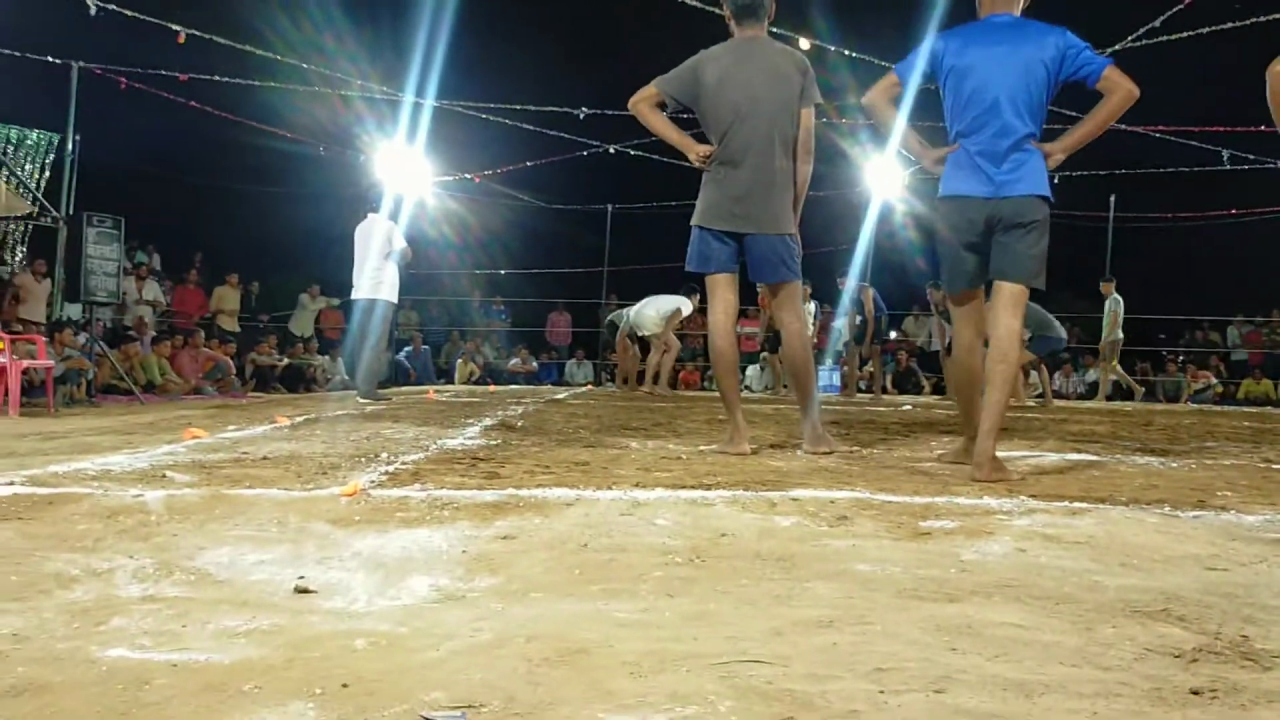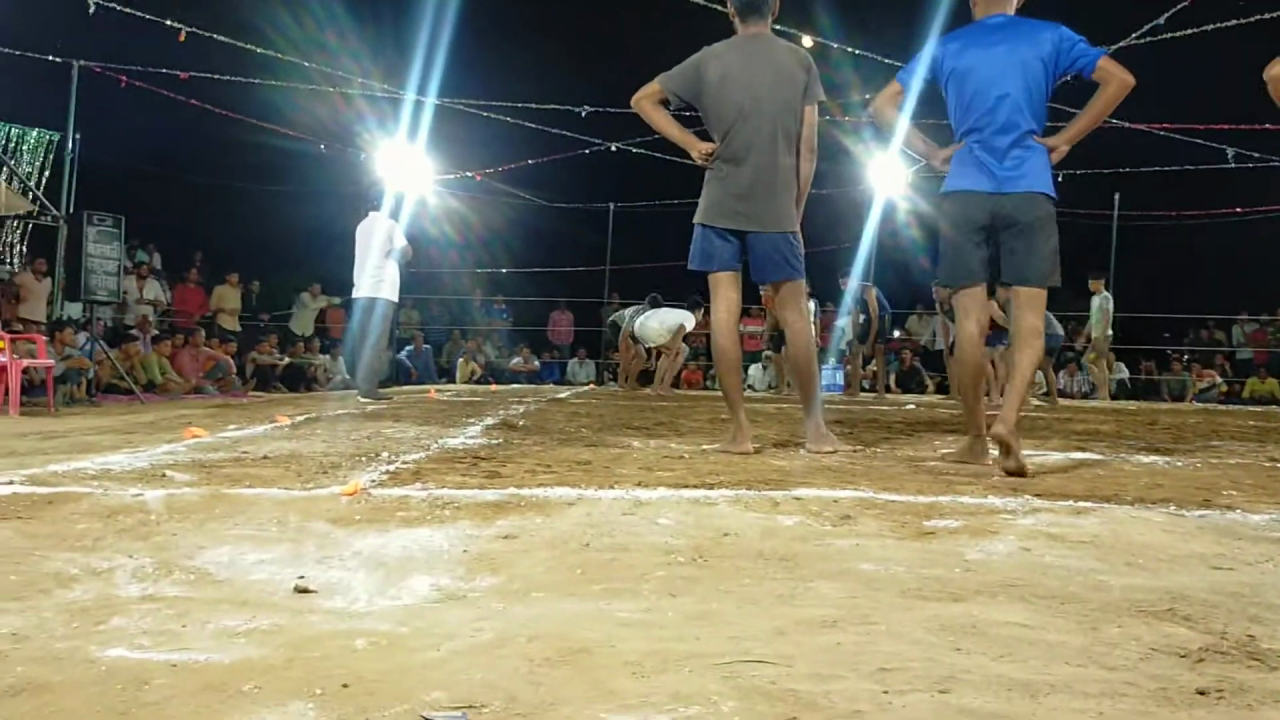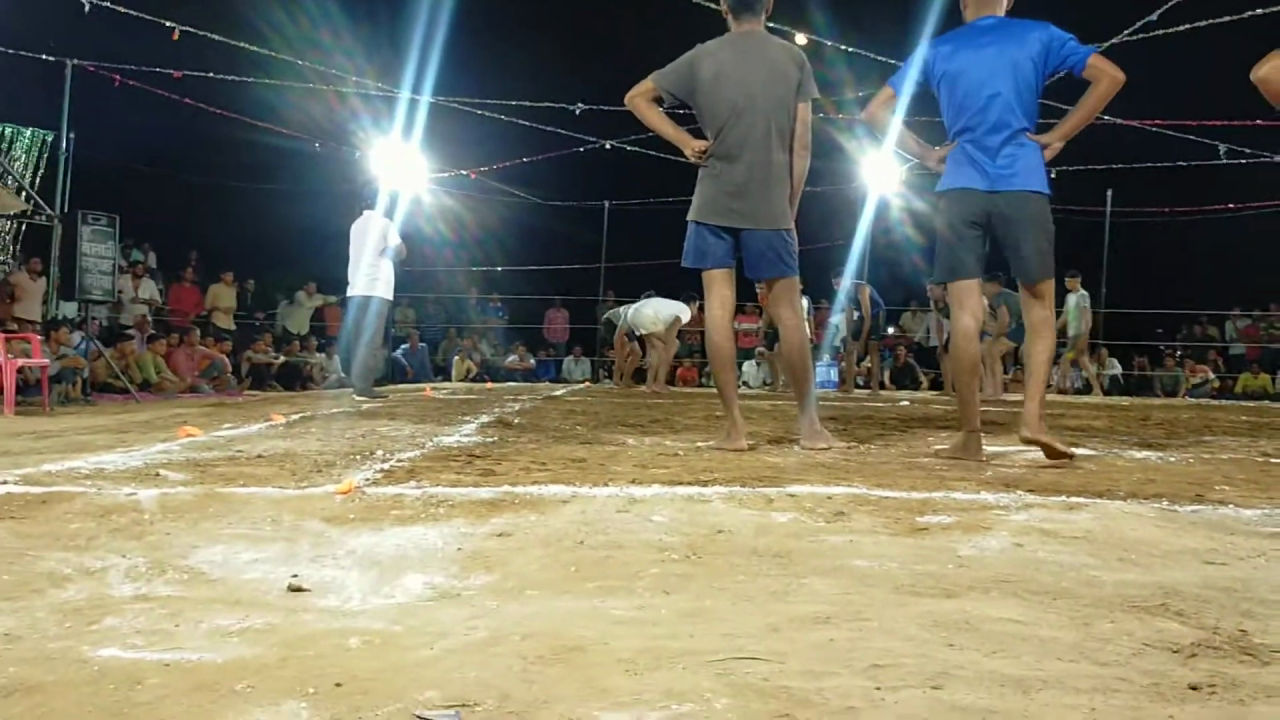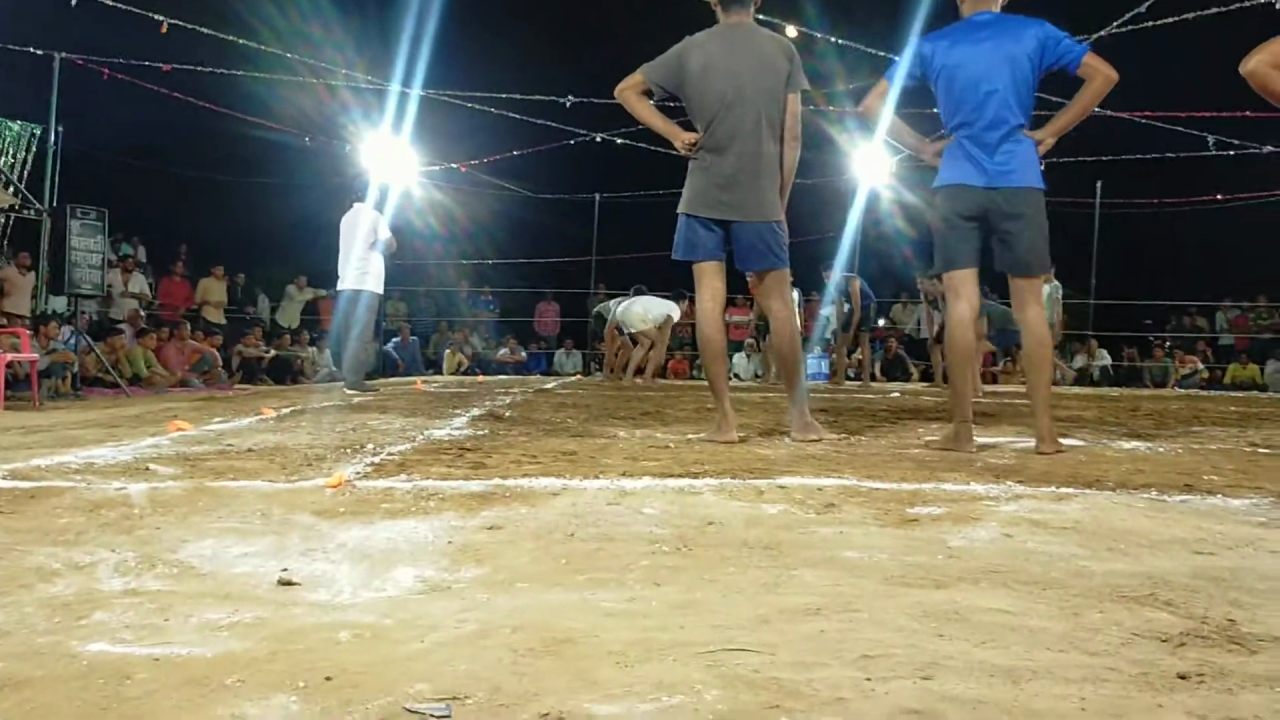
dt=0.2s
person 1, frame 1
left shoulder: (946, 44)
right shoulder: (1053, 42)
left elbow: (876, 99)
right elbow: (1124, 90)
left wrist: (923, 152)
right wrist: (1062, 147)
left hip: (960, 194)
right hip: (1024, 195)
left knee: (967, 326)
right knee: (1007, 321)
left ankle: (972, 441)
right ankle: (985, 451)
person 1, frame 2
left shoulder: (946, 48)
left elbow: (883, 106)
right elbow: (1119, 79)
left wrist: (932, 153)
right wrist: (1064, 140)
left hip: (965, 192)
right hip: (1029, 191)
left knee: (970, 321)
right knee: (1028, 318)
left ankle: (976, 438)
right ankle: (1007, 419)
person 1, frame 3
left shoulder: (937, 51)
left elbow: (876, 111)
right elbow: (1110, 77)
left wrist: (926, 155)
right wrist: (1057, 137)
left hip: (960, 190)
right hip: (1024, 188)
left knee: (966, 315)
right knee: (1039, 306)
left ankle: (971, 436)
right ankle: (1033, 417)
person 1, frame 4
left shoulder: (933, 45)
left elbow: (872, 105)
right elbow: (1104, 75)
left wrist: (923, 149)
right wrist: (1050, 133)
left hip: (957, 186)
right hip: (1019, 184)
left knee: (962, 307)
right knee: (1030, 307)
left ankle: (961, 428)
right ankle: (1044, 430)
person 2, frame 1
left shoulder: (706, 64)
right shoulder: (797, 65)
left elbow: (640, 103)
right elbow: (805, 152)
left wrist: (689, 146)
right wrist: (794, 216)
left hip: (718, 209)
right hip: (772, 213)
left knee: (722, 313)
right knee: (791, 319)
left ankle: (737, 429)
right ankle: (812, 427)
person 2, frame 2
left shoulder: (709, 60)
right shoulder: (800, 62)
left elbow: (643, 100)
right elbow: (808, 150)
left wrist: (691, 144)
right wrist: (797, 213)
left hip: (721, 206)
right hip: (776, 210)
left knee: (724, 312)
right knee: (794, 316)
left ankle: (739, 429)
right ankle: (815, 427)
person 2, frame 3
left shoulder: (702, 58)
right shoulder: (793, 59)
left elbow: (636, 98)
right elbow: (802, 147)
left wrist: (685, 142)
right wrist: (791, 210)
left hip: (714, 203)
right hip: (770, 208)
left knee: (718, 309)
right knee: (788, 313)
left ankle: (734, 426)
right ankle: (810, 424)
person 2, frame 4
left shoulder: (691, 50)
right shoulder: (782, 50)
left elbow: (626, 90)
right elbow: (791, 138)
left wrist: (675, 134)
right wrist: (781, 202)
left hip: (705, 196)
right hip: (760, 199)
left knee: (709, 301)
right knee: (778, 305)
left ankle: (725, 418)
right ankle: (800, 416)
person 3, frame 1
left shoulder: (361, 227)
right shoulder: (388, 226)
right elbow: (405, 254)
right wrist: (394, 255)
left hip: (361, 290)
right hip: (381, 291)
left knee: (361, 341)
right knee: (375, 342)
left ankle: (363, 387)
right ankle: (367, 389)
person 3, frame 2
left shoulder: (362, 225)
right shoulder: (389, 224)
right elbow: (406, 252)
right wrist: (394, 253)
left hip: (362, 289)
right hip: (381, 290)
left knee: (362, 340)
right knee: (375, 341)
left ankle: (363, 386)
right ankle: (367, 388)
person 3, frame 3
left shoulder: (357, 224)
right shoulder: (383, 223)
right elbow: (400, 251)
right wrist: (389, 252)
left hip: (356, 288)
right hip: (376, 288)
left knee: (357, 339)
right knee: (370, 339)
left ankle: (358, 384)
right ankle: (363, 387)
person 3, frame 4
left shoulder: (347, 217)
right shoulder: (373, 215)
right elbow: (390, 244)
right wrist: (379, 245)
left hip: (346, 281)
right hip: (366, 281)
left knee: (348, 332)
right knee: (361, 333)
left ankle: (350, 377)
right ankle: (354, 380)
